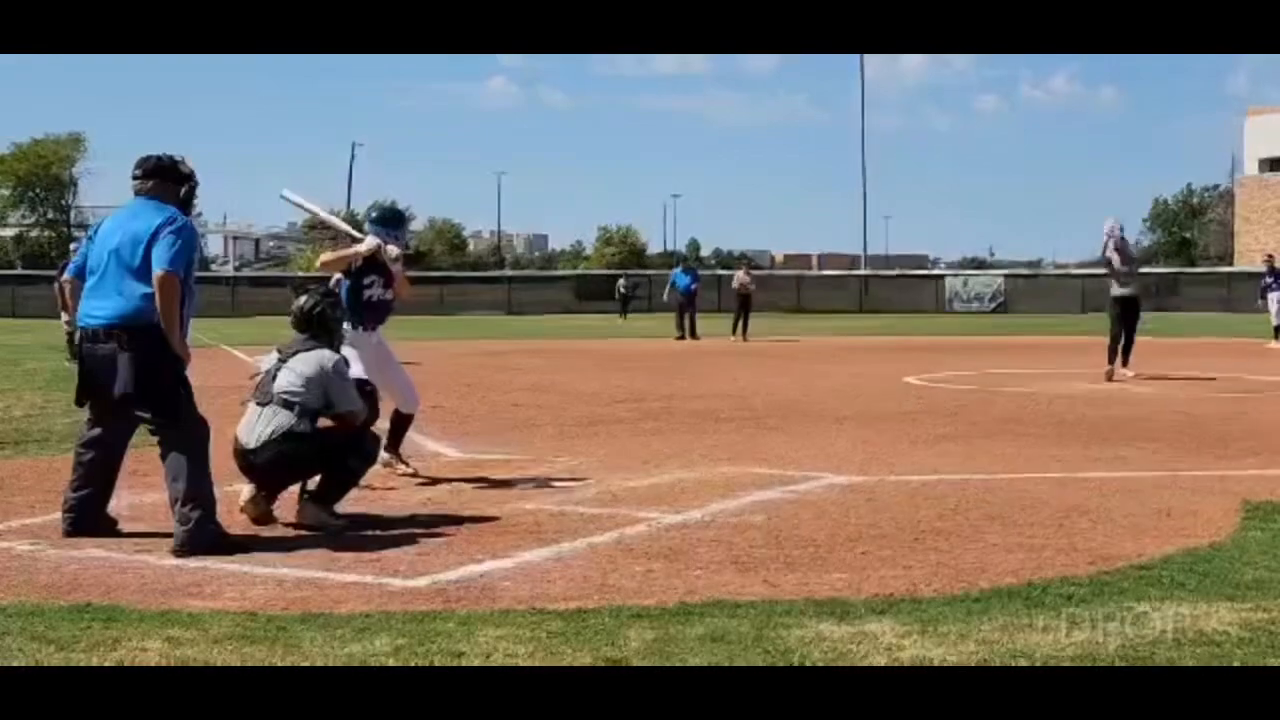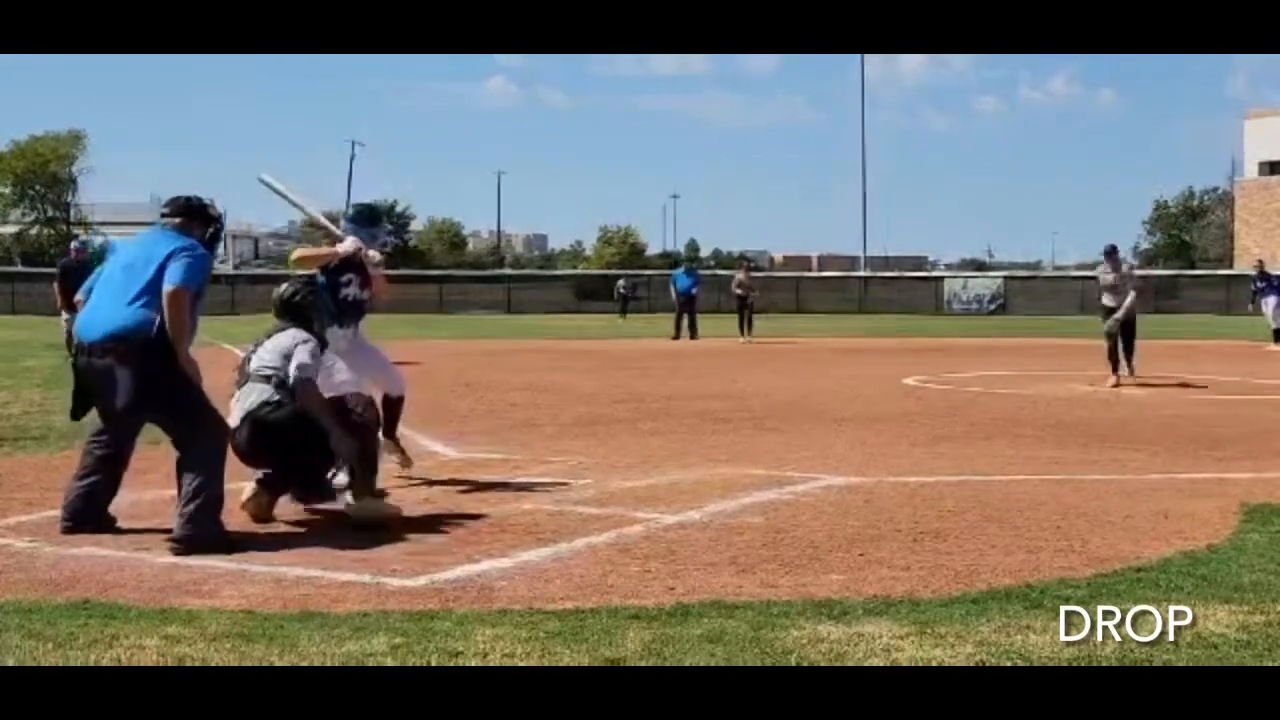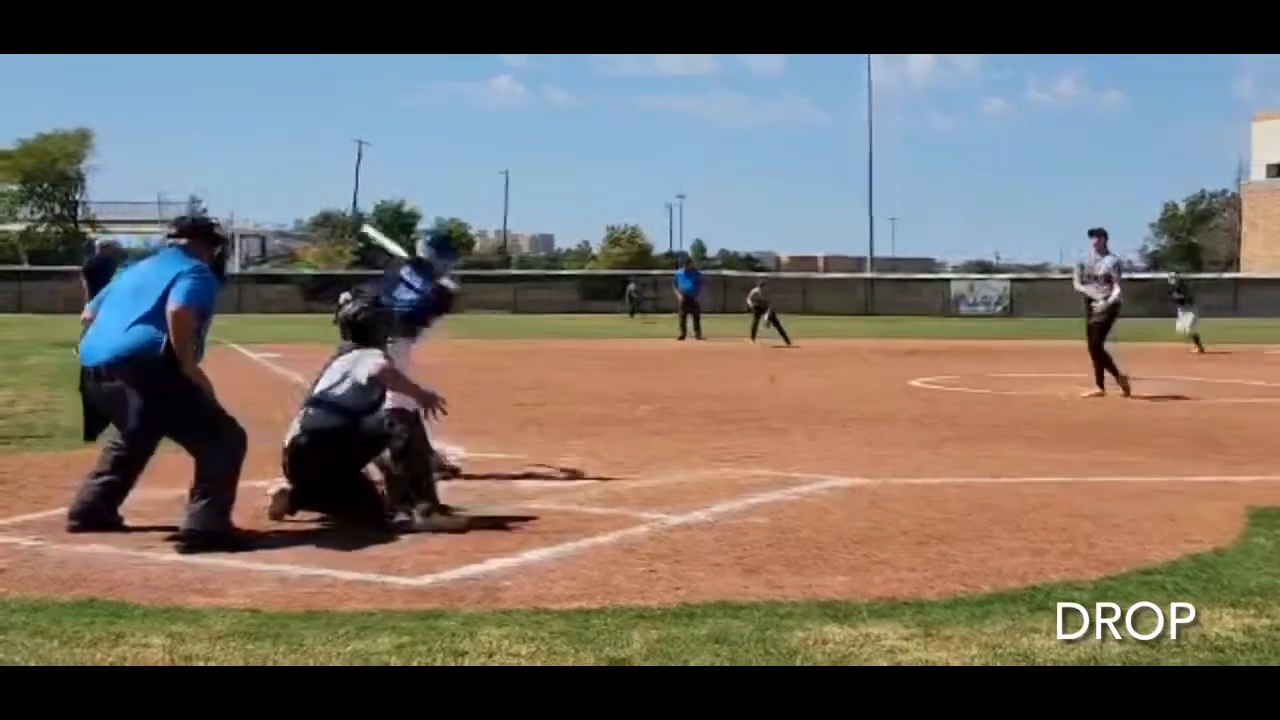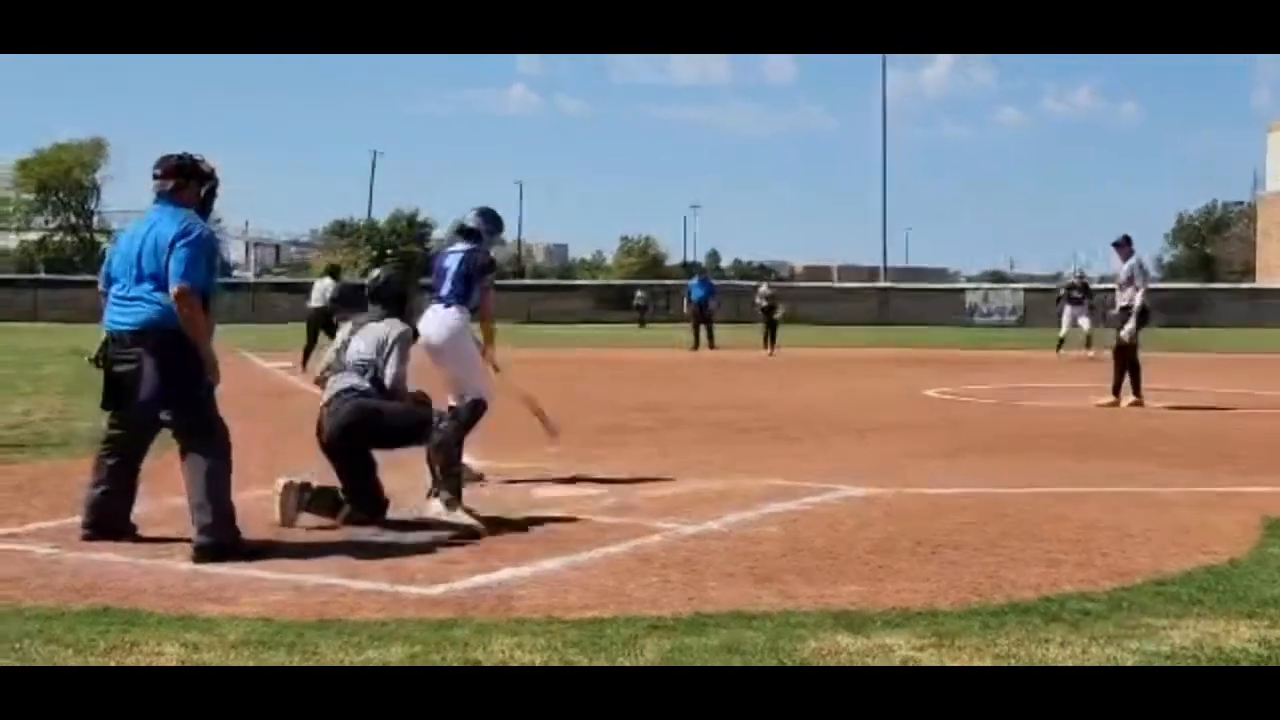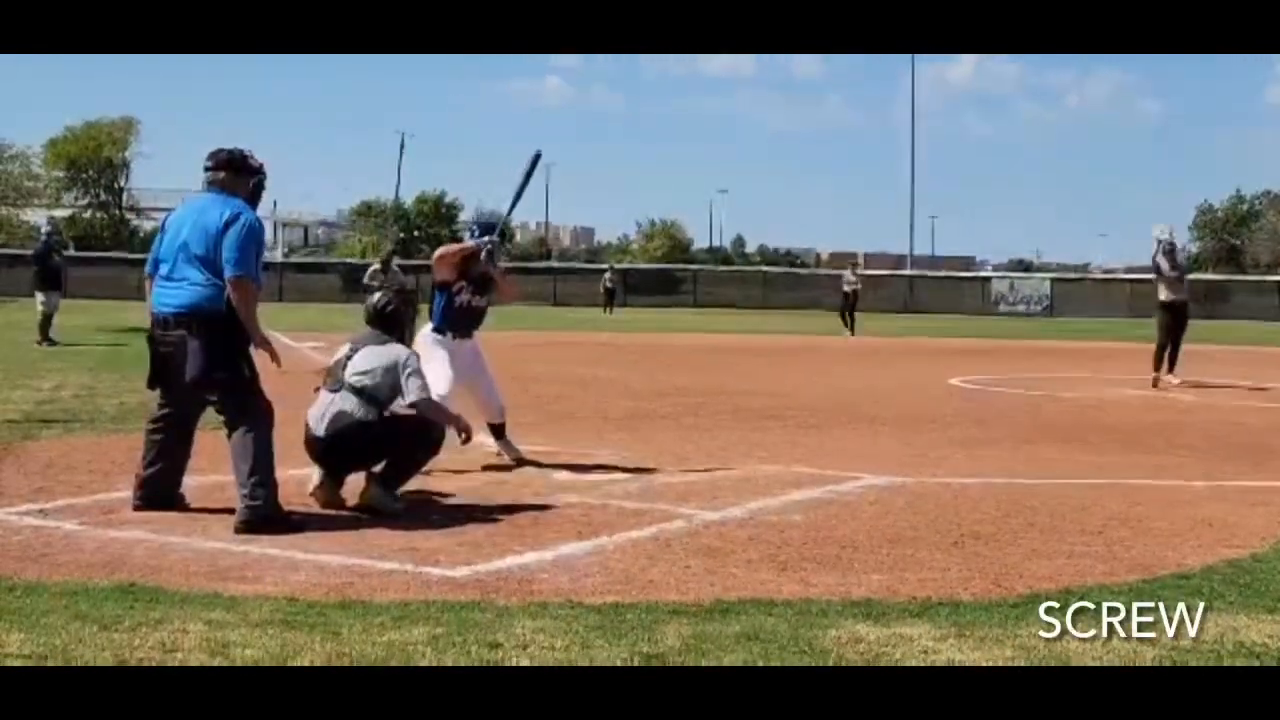
dt=1s
person 1, frame 1
left shoulder: (106, 224)
right shoulder: (174, 223)
left elbow: (71, 279)
right elbow: (164, 278)
left wrist: (86, 330)
right wrist: (175, 340)
left hip: (95, 344)
right hip: (139, 344)
left knee: (103, 430)
right knee: (183, 432)
left ankle: (81, 515)
right ankle: (195, 531)
person 1, frame 2
left shoulder: (127, 247)
right shoulder: (190, 250)
left elbow: (82, 297)
right elbow: (174, 293)
right wrist: (182, 353)
left hip: (88, 352)
right hip: (136, 352)
left knee: (114, 431)
right knee: (205, 434)
left ankle: (81, 512)
right ankle: (196, 529)
person 1, frame 3
left shoulder: (136, 269)
right shoulder: (196, 272)
left elbow: (89, 314)
right elbow: (178, 311)
right wrist: (190, 367)
left hip: (94, 372)
right hip: (141, 370)
left knee: (136, 436)
right knee: (224, 438)
left ankle: (90, 510)
right ankle: (203, 527)
person 1, frame 4
left shoulder: (131, 229)
right shoulder: (191, 229)
left elbow: (106, 289)
right elbow: (183, 295)
right wrist: (206, 352)
left hip: (122, 345)
right hip: (165, 346)
left knee: (123, 435)
right knee: (204, 438)
left ankle: (102, 517)
right ankle: (215, 536)
person 1, frame 5
left shoulder: (178, 213)
right shoulder: (240, 217)
left elbow: (151, 274)
right elbow: (237, 282)
left wrist: (161, 324)
right wrist: (255, 333)
left hip: (167, 327)
right hip: (209, 329)
left knee: (173, 412)
right knee: (249, 414)
left ankle: (153, 489)
right ankle: (257, 508)
person 2, frame 1
left shoulder: (389, 262)
right shoulder: (359, 260)
left elbow: (403, 291)
right elbow: (323, 262)
left wrist: (396, 268)
right wrist: (361, 250)
left hip: (373, 339)
right hip: (346, 339)
left knee: (409, 399)
right knee: (364, 401)
left ankle: (390, 452)
person 2, frame 2
left shoulder: (367, 260)
right shoulder: (336, 257)
left elbow: (380, 292)
right elbow: (297, 257)
left wrist: (376, 273)
right wrist: (340, 250)
left hip: (350, 335)
right hip: (323, 338)
left knee: (394, 381)
left ankle: (388, 438)
person 2, frame 3
left shoulder: (398, 272)
right shoulder: (442, 296)
right hip: (391, 351)
left knee: (410, 401)
right knee: (398, 411)
left ankle: (427, 454)
person 2, frame 4
left shoulder: (443, 255)
right shoulder: (480, 260)
right elbow: (486, 308)
right wrist: (488, 348)
left hip: (430, 324)
right hip: (450, 326)
left knee: (461, 393)
right knee: (480, 394)
left ankle: (453, 462)
right ankle: (448, 454)
person 2, frame 5
left shoulder: (487, 278)
right shoulder: (451, 269)
left elbow: (509, 295)
right elbow: (439, 255)
left wrist: (492, 269)
right wrist: (476, 244)
left hip: (466, 343)
right hip: (436, 341)
left knee: (491, 396)
right knee: (440, 391)
left ankle: (502, 442)
person 3, frame 1
left shoulder: (277, 355)
right shoulder: (330, 359)
right elbow: (353, 417)
right wrist: (364, 404)
left hip: (245, 454)
right hip: (274, 454)
right knee: (365, 441)
left ankle: (261, 492)
right ankle: (316, 505)
person 3, frame 2
left shoulder: (269, 341)
right shoulder: (303, 339)
right elbow: (304, 388)
right wrist: (336, 434)
left hip: (244, 436)
right hip: (265, 427)
right knee: (360, 408)
left ankle: (264, 489)
right ankle: (363, 498)
person 3, frame 3
left shoulder: (347, 357)
right shoulder: (367, 355)
right elbow: (380, 371)
right wrist: (420, 394)
left hip: (302, 456)
right hip: (317, 450)
left knee: (372, 508)
left ankle: (293, 495)
person 3, frame 4
left shoulder: (351, 326)
right shoulder: (397, 328)
left elbow: (321, 377)
right elbow: (395, 386)
right wrist: (412, 401)
left hip: (329, 422)
right hip: (356, 414)
right knee: (440, 423)
left ankle: (302, 495)
person 3, frame 5
left shoulder: (351, 346)
right shoulder: (401, 354)
right elbow: (424, 408)
right wrist: (457, 420)
left hip: (315, 441)
right hip: (346, 440)
right knee: (431, 430)
left ankle: (329, 477)
right ankle: (379, 488)
